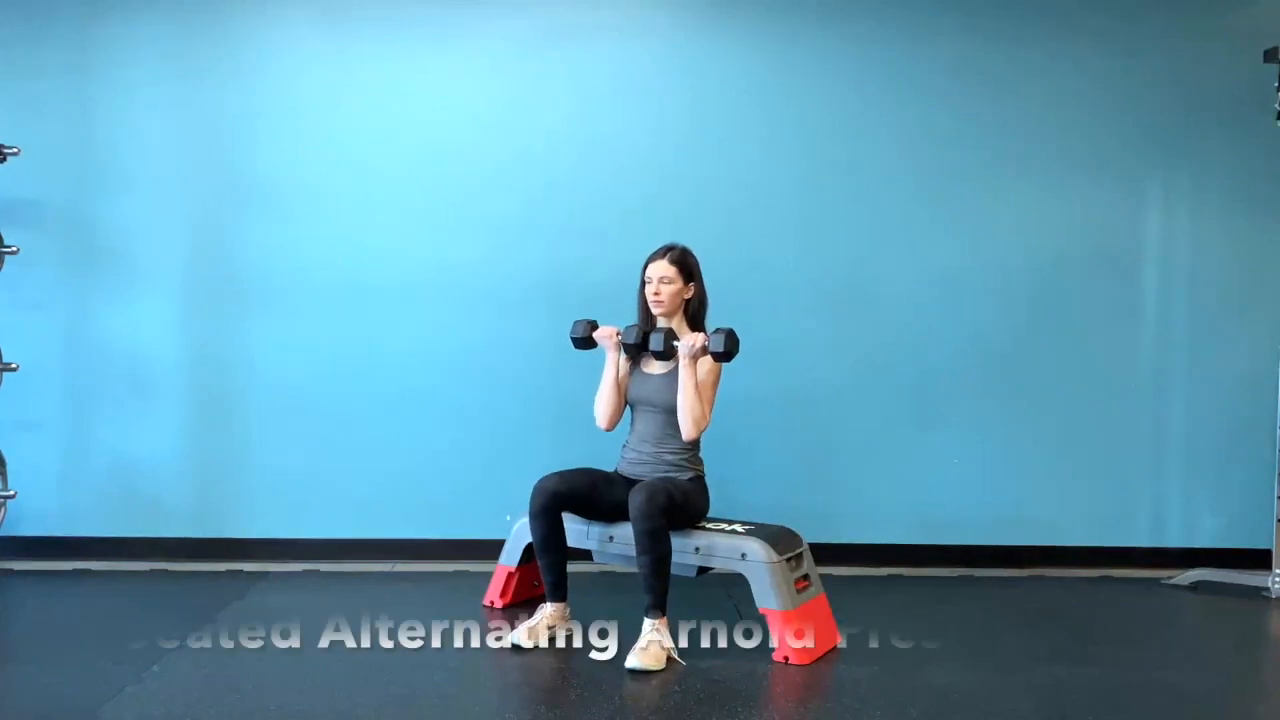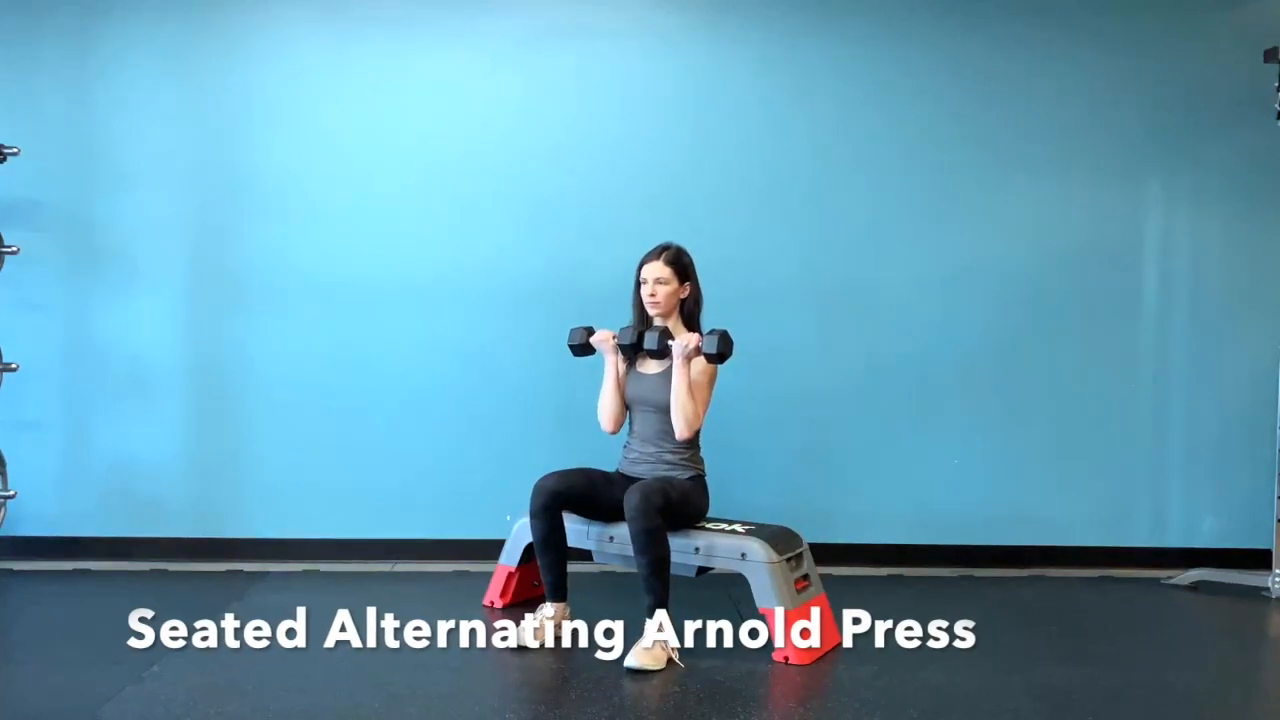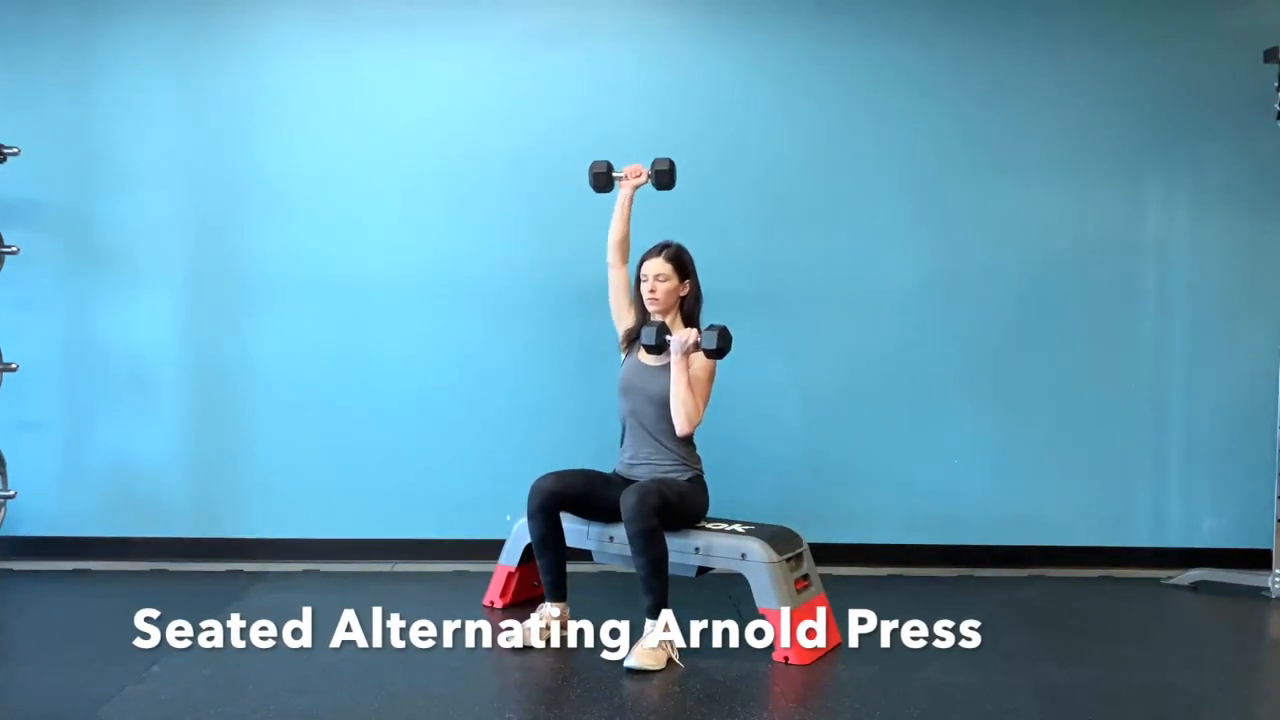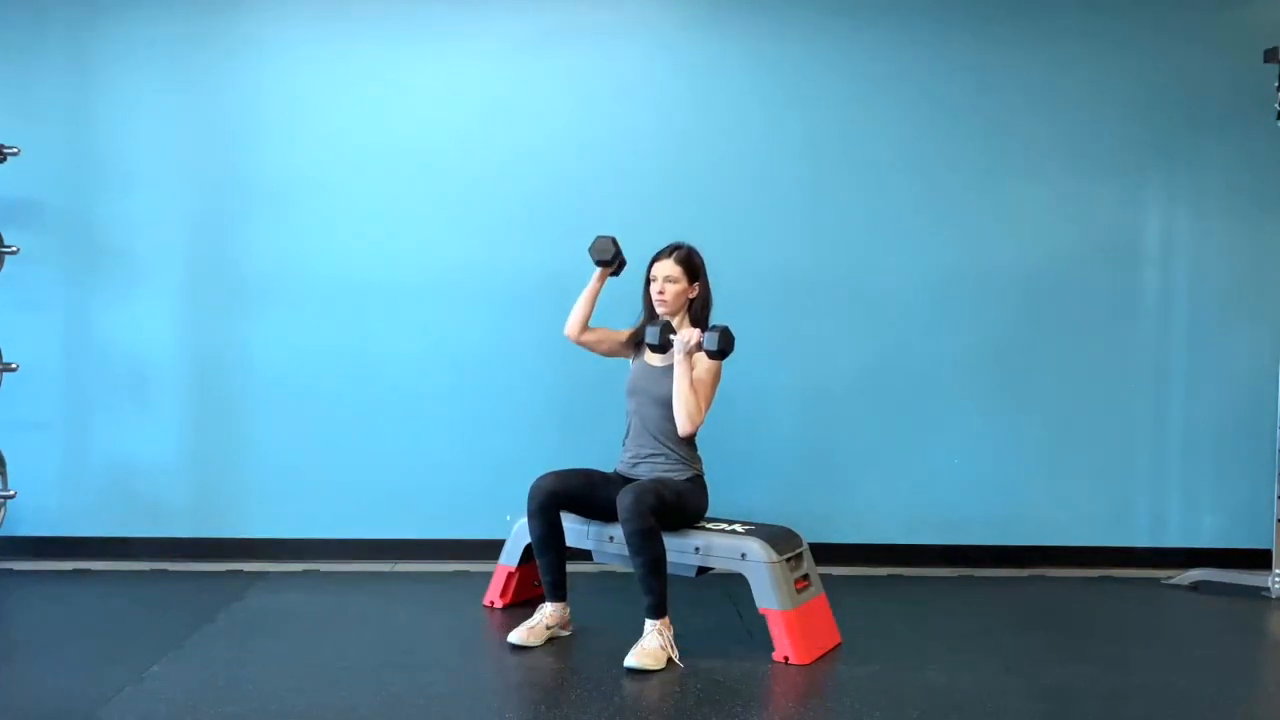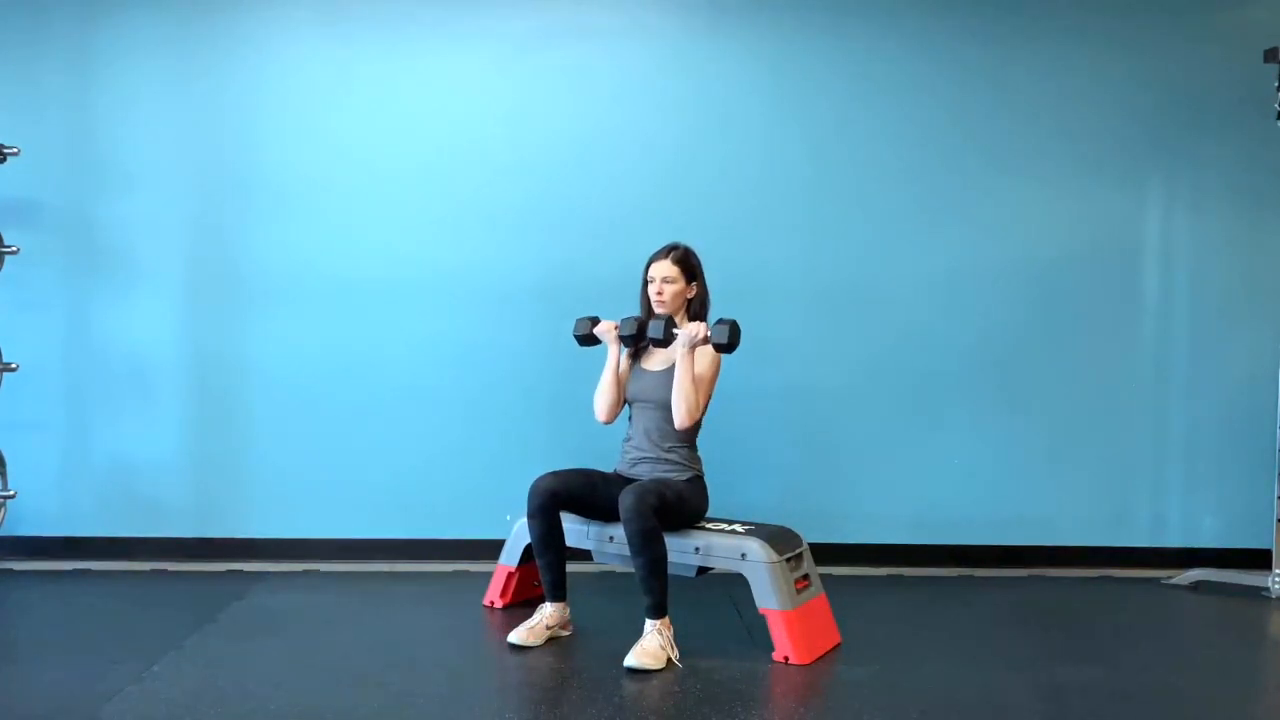
dt=1s
person 1, frame 1
left shoulder: (701, 352)
left elbow: (691, 429)
right elbow: (605, 420)
left wrist: (686, 362)
right wrist: (612, 355)
left hip: (680, 485)
right hip: (626, 477)
left knee: (645, 499)
right knee: (547, 490)
left ankle: (656, 627)
right ankle: (555, 609)
person 1, frame 2
left shoulder: (698, 351)
left elbow: (685, 429)
right elbow: (610, 423)
left wrist: (681, 362)
right wrist: (610, 358)
left hip: (682, 484)
right hip: (628, 477)
left knee: (642, 500)
right knee: (548, 489)
left ankle: (657, 630)
right ankle: (555, 607)
person 1, frame 3
left shoulder: (698, 351)
right shoulder: (633, 335)
left elbow: (684, 424)
right elbow: (615, 257)
left wrist: (678, 358)
right wrist: (626, 193)
left hip: (680, 487)
right hip: (625, 480)
left knee: (639, 502)
right knee: (545, 490)
left ankle: (657, 629)
right ankle: (554, 608)
person 1, frame 4
left shoulder: (704, 352)
right shoulder: (639, 342)
left elbow: (686, 425)
right elbow: (575, 332)
left wrist: (682, 356)
right wrist: (600, 275)
left hip: (680, 487)
right hip: (626, 477)
left knee: (635, 502)
right knee: (545, 489)
left ankle: (658, 628)
right ankle: (555, 610)
person 1, frame 5
left shoulder: (703, 350)
right shoulder: (638, 346)
left elbow: (684, 420)
right elbow: (605, 414)
left wrist: (685, 351)
right wrist: (613, 350)
left hip: (679, 485)
right hip: (626, 477)
left knee: (636, 501)
right knee: (544, 489)
left ankle: (658, 627)
right ankle: (555, 610)
